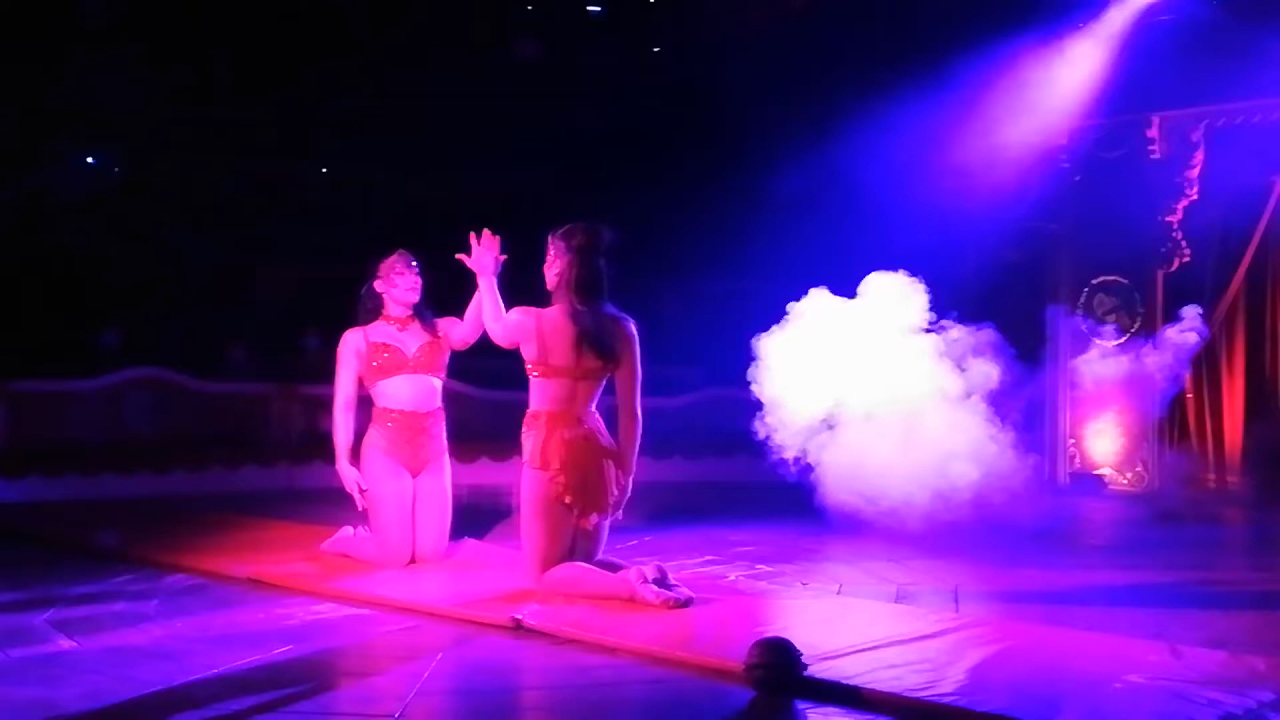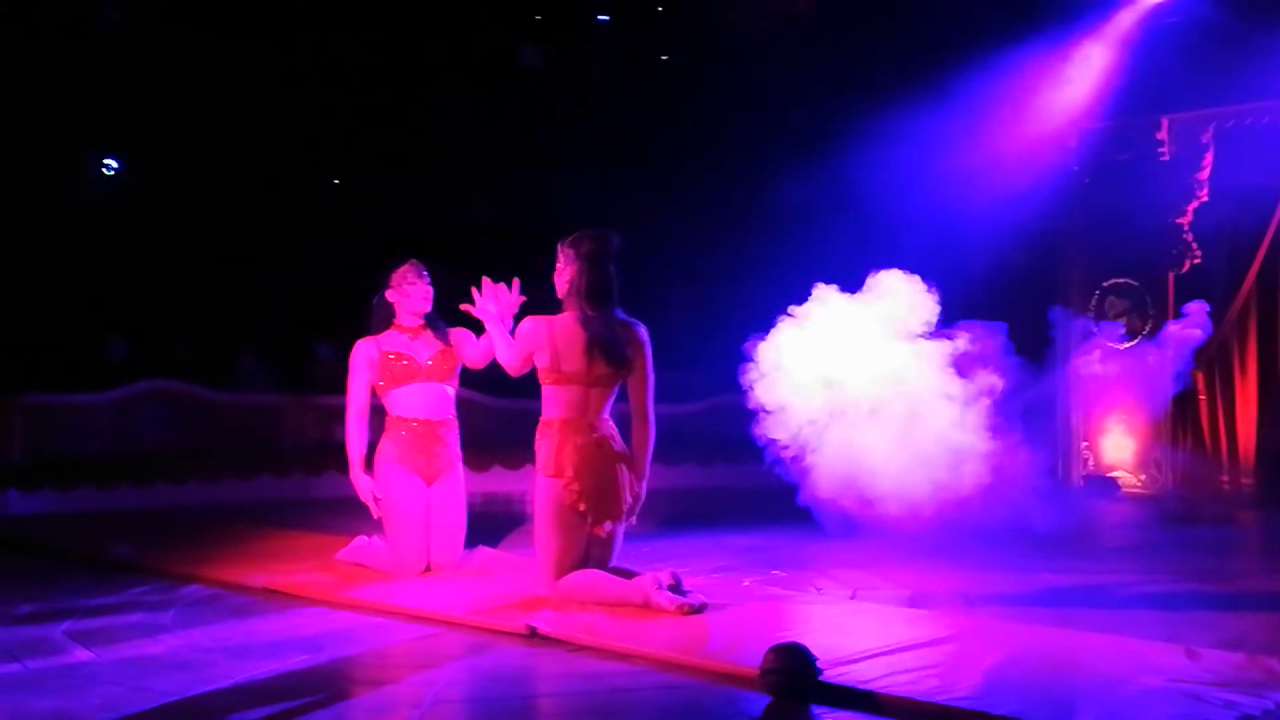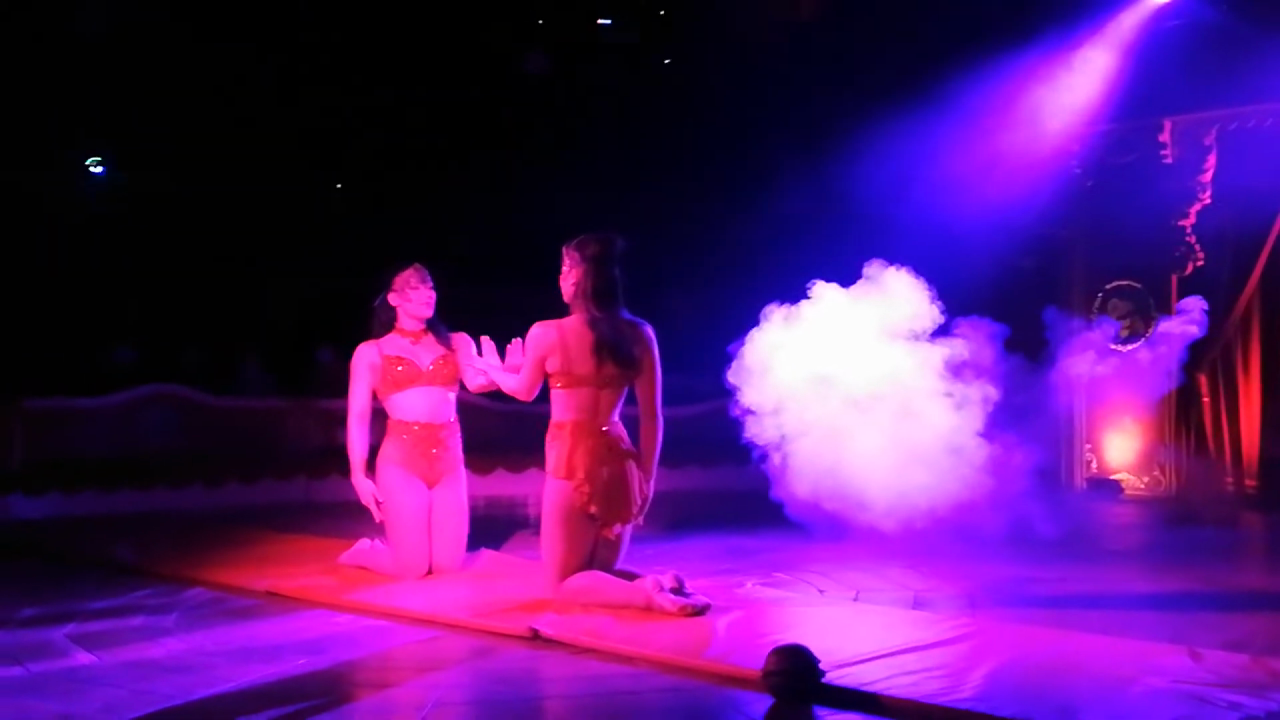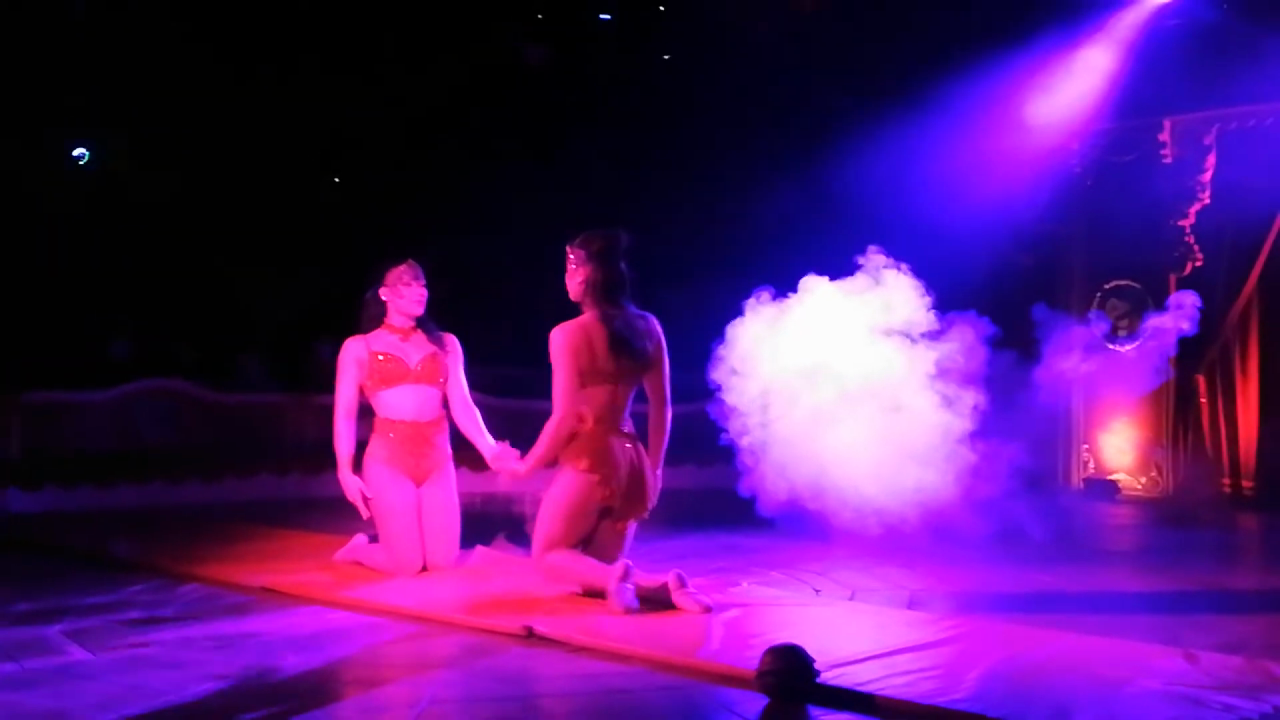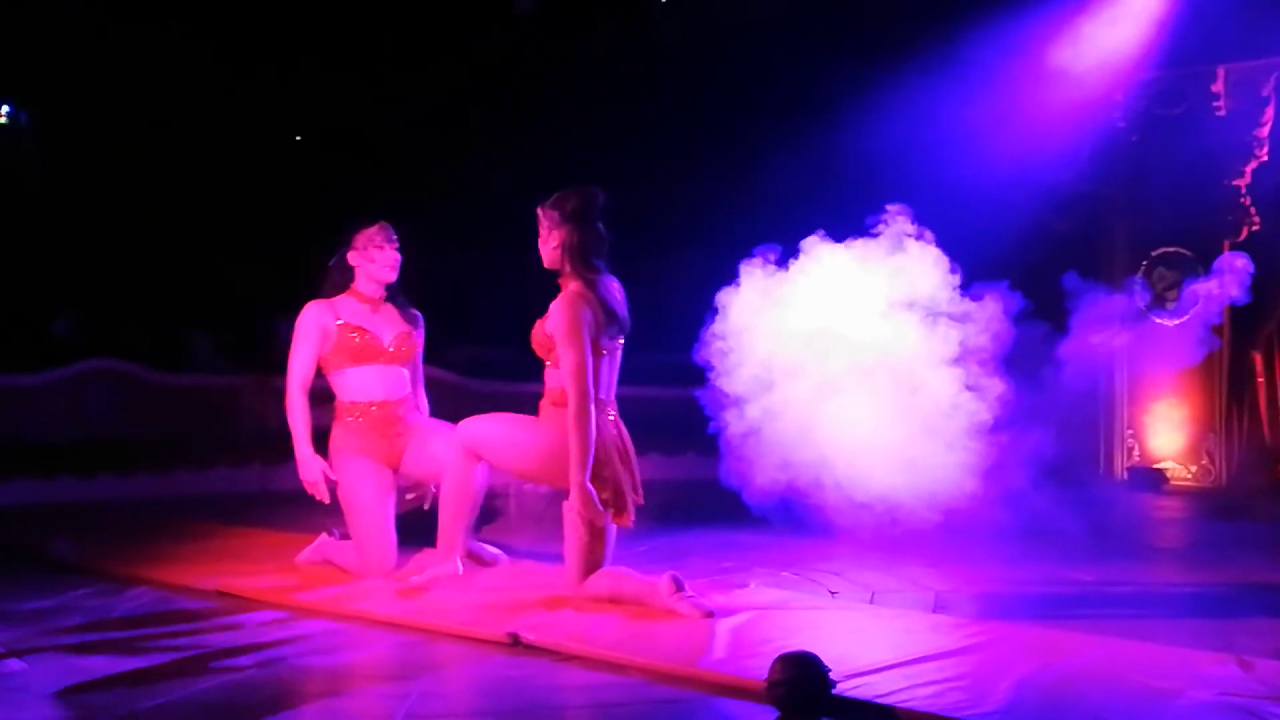
dt=0.5s
person 1, frame 1
left shoulder: (527, 321)
right shoulder: (620, 328)
left elbow: (498, 332)
right elbow: (631, 413)
left wrist: (486, 277)
right wrist: (625, 473)
left hip: (549, 452)
right hip: (596, 452)
left knee: (546, 572)
right knee: (583, 562)
left ankle: (629, 586)
right ankle: (643, 575)
person 1, frame 2
left shoulder: (537, 329)
right shoulder: (632, 334)
left elbow: (514, 365)
right elbow: (644, 418)
left wrist: (495, 325)
right wrist: (639, 479)
left hip: (562, 459)
right hip: (610, 458)
left knee: (561, 580)
right knee: (597, 570)
left ankle: (644, 592)
right ankle: (658, 581)
person 1, frame 3
left shoulder: (546, 334)
right shoulder: (640, 335)
left elbow: (523, 391)
right elbow: (652, 418)
left wrist: (493, 367)
right wrist: (646, 477)
left hip: (571, 463)
right hip: (619, 463)
left knee: (564, 582)
right knee: (600, 573)
left ankle: (648, 593)
right ankle: (661, 584)
person 1, frame 4
left shoulder: (569, 335)
right shoulder: (648, 327)
left elbow: (566, 421)
right elbow: (662, 409)
left wrist: (526, 465)
right wrist: (652, 469)
left hip: (588, 459)
right hip: (630, 458)
left knee: (547, 554)
right knee: (598, 570)
left ankle: (614, 577)
right ankle: (662, 586)
person 1, frame 5
left shoulder: (568, 305)
right shoulder: (610, 289)
left elbow: (580, 398)
left wrist: (579, 478)
left hip: (567, 443)
right hip: (607, 444)
left knee: (469, 435)
right knee: (585, 580)
left ankle: (449, 556)
right ankle: (660, 591)
person 2, frame 1
left shoulder: (440, 329)
right shoulder: (357, 338)
left elbow: (467, 335)
right elbow: (343, 405)
right wrist: (343, 462)
left hip: (432, 448)
right hip: (385, 447)
left knee: (430, 553)
right knee: (394, 556)
left ankle: (373, 532)
right ankle: (347, 539)
person 2, frame 2
left shoulder: (455, 338)
right shoulder: (370, 348)
left elbow: (479, 357)
right elbow: (356, 414)
left wrist: (500, 324)
right wrist: (358, 472)
left hip: (447, 457)
right hip: (399, 457)
left knee: (446, 562)
right knee: (410, 564)
left ankle: (386, 543)
right ankle: (363, 548)
person 2, frame 3
left shoulder: (457, 343)
right shoulder: (370, 352)
left elbow: (476, 381)
right elbow: (357, 419)
right wrist: (358, 475)
left hip: (448, 459)
right hip: (400, 460)
left knee: (448, 565)
right knee: (411, 567)
left ankle: (392, 545)
right ankle: (364, 552)
person 2, frame 4
left shoulder: (445, 344)
right shoulder: (359, 347)
left elbow: (461, 405)
right elbow: (344, 414)
left wrist: (490, 448)
right wrist: (346, 471)
left hip: (437, 457)
right hip: (388, 458)
left knee: (443, 562)
right knee: (407, 564)
left ankle: (388, 539)
right ankle: (361, 548)
person 2, frame 5
left shoulder: (411, 319)
right shoulder: (320, 314)
right elbow: (296, 390)
left wrist: (424, 464)
right wrist: (305, 454)
left hip: (410, 432)
right hip: (356, 439)
right knee: (378, 565)
right ankle: (328, 547)
